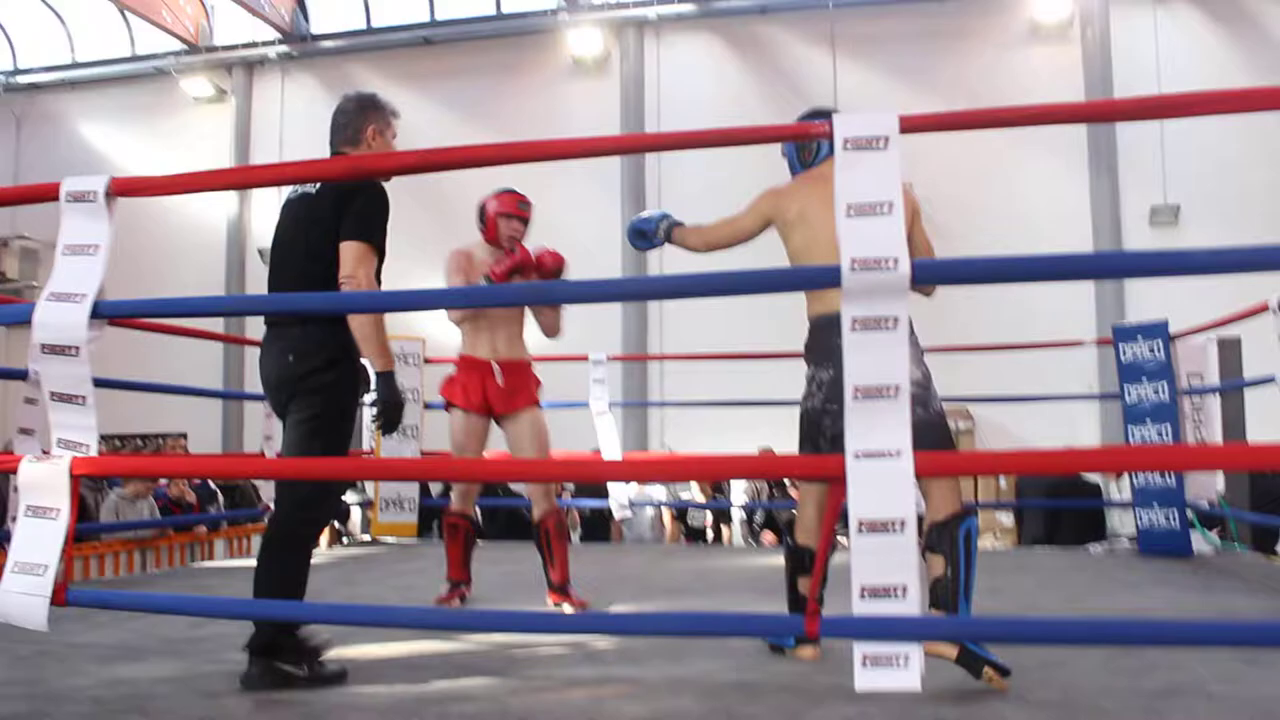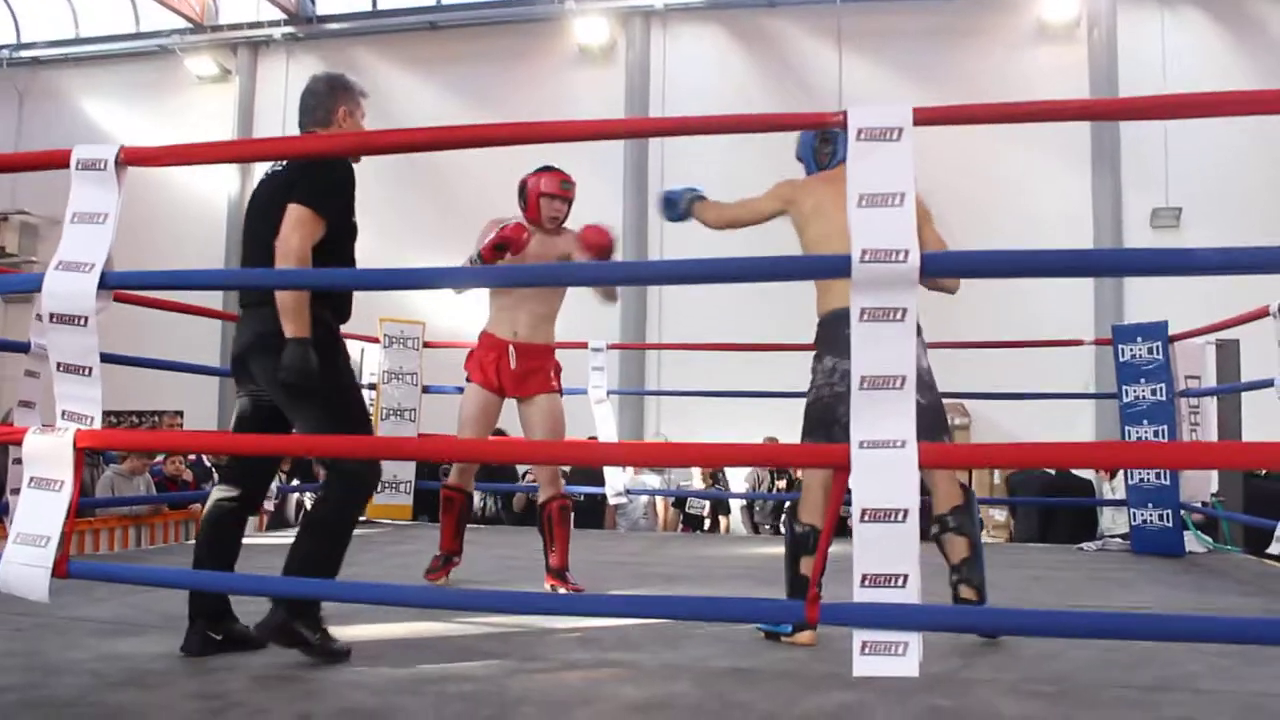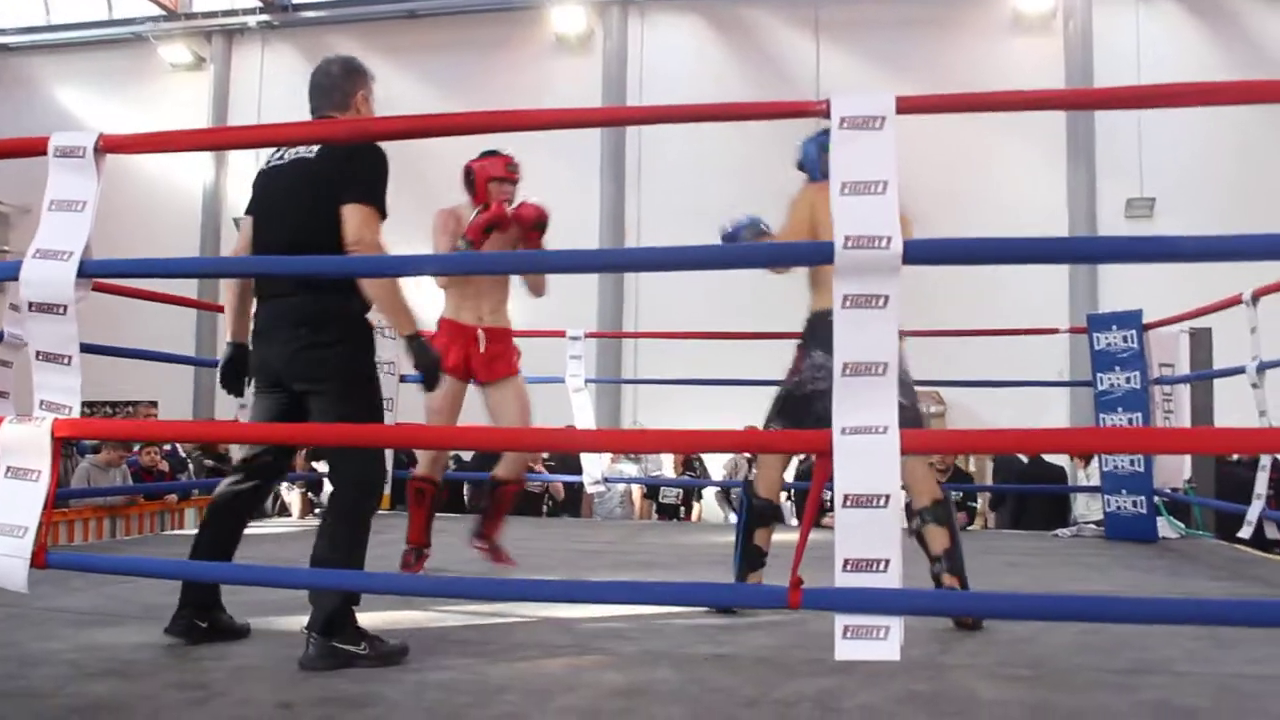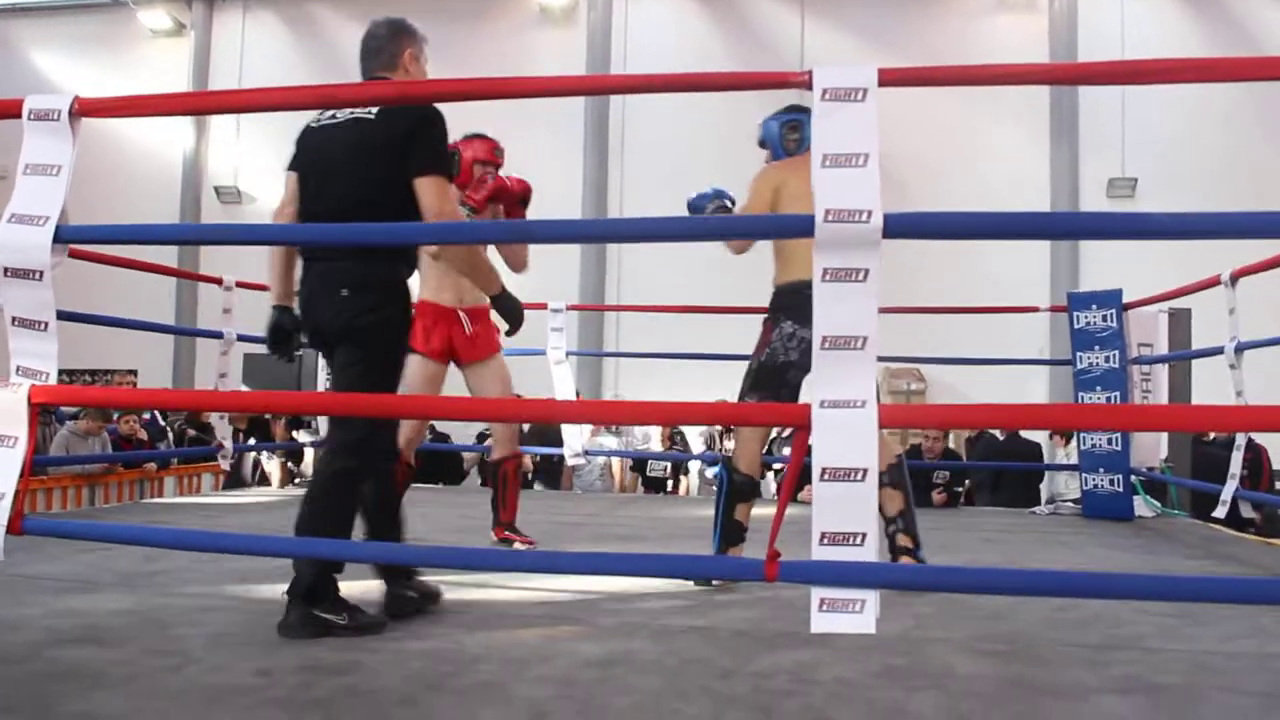
dt=0.4s
person 1, frame 1
left shoulder: (298, 196)
right shoulder: (362, 191)
right elbow: (355, 282)
right wrist: (386, 372)
left hip: (282, 353)
right hip: (322, 360)
left knee: (304, 498)
right knee: (306, 500)
left ankle: (277, 631)
right ankle: (274, 650)
person 1, frame 2
left shoulder: (277, 172)
right shoulder: (328, 166)
right elbow: (292, 248)
right wrist: (300, 340)
left hip: (253, 340)
right hip: (292, 343)
left knee: (239, 478)
right knee: (355, 469)
left ankle: (208, 620)
right ankle: (294, 610)
person 1, frame 3
left shoulder: (275, 163)
right shoulder: (358, 153)
left elbow: (242, 258)
right elbow: (361, 245)
left wrist: (237, 341)
right wrist: (412, 333)
left hip: (273, 333)
right hip: (331, 330)
left knee: (255, 467)
right knee: (357, 474)
left ankle: (198, 606)
right ankle: (332, 630)
person 1, frame 4
left shoulder: (319, 122)
right shoulder: (415, 117)
left elbow: (286, 216)
right elbow: (440, 218)
left wrist: (283, 305)
right wrist: (497, 292)
left hip: (321, 294)
right hip: (372, 294)
left knee: (370, 435)
right knee: (355, 441)
left ankle: (399, 579)
right ankle: (311, 595)
person 2, frame 1
left shoulder: (783, 198)
right shoulder: (894, 191)
left elbow: (707, 239)
right elbow: (927, 281)
left wrist: (663, 228)
left hip: (829, 345)
left knee: (813, 486)
right knee: (940, 476)
left ankle: (802, 630)
right ankle: (948, 622)
person 2, frame 2
left shoulder: (798, 193)
left elbow: (723, 214)
right elbow: (948, 281)
left wrist: (690, 204)
left hip: (838, 338)
left knee: (818, 476)
right knee: (939, 467)
right ankle: (968, 597)
person 2, frame 3
left shoulder: (812, 198)
right shoulder: (896, 210)
left elbow: (779, 258)
left wrist: (751, 238)
left hip: (828, 335)
left knee: (772, 450)
right knee: (915, 466)
left ankle: (750, 580)
right ankle: (953, 589)
person 2, frame 4
left shoulder: (776, 176)
left elbow: (740, 241)
left wrist: (715, 211)
left hip: (795, 308)
left knee: (750, 428)
left ankle: (730, 552)
right ankle: (906, 550)
person 3, frame 1
left shoulder: (529, 263)
right shoulder: (462, 258)
left elbow: (551, 328)
right elbow: (457, 313)
left wrist: (550, 286)
right wrist: (499, 275)
left hip: (518, 378)
right hip: (472, 376)
left knee: (541, 485)
right knee: (464, 485)
left ankle: (559, 586)
right ankle: (458, 580)
person 3, frame 2
left shoulder: (570, 242)
right shoulder: (499, 229)
left elbow: (608, 294)
left wrist: (603, 261)
right wrist: (487, 254)
left hip: (538, 362)
right hip: (491, 355)
left knee: (548, 471)
right knee: (463, 460)
left ankle: (557, 570)
right ankle: (448, 554)
person 3, frame 3
left shoulder: (513, 225)
right shoulder: (449, 217)
left elbow: (537, 289)
right elbow: (443, 275)
left wrist: (533, 240)
right wrist: (476, 231)
left hip: (498, 344)
right hip: (453, 341)
left knee: (520, 450)
right knee: (434, 450)
left ankle: (487, 532)
right ankle: (416, 545)
person 3, frame 4
left shoulder: (492, 206)
left elbow: (518, 264)
left wrist: (516, 216)
right wrist: (473, 204)
left hip: (477, 323)
right hip: (431, 321)
left knee: (506, 425)
right knee: (411, 428)
left ankle: (504, 525)
